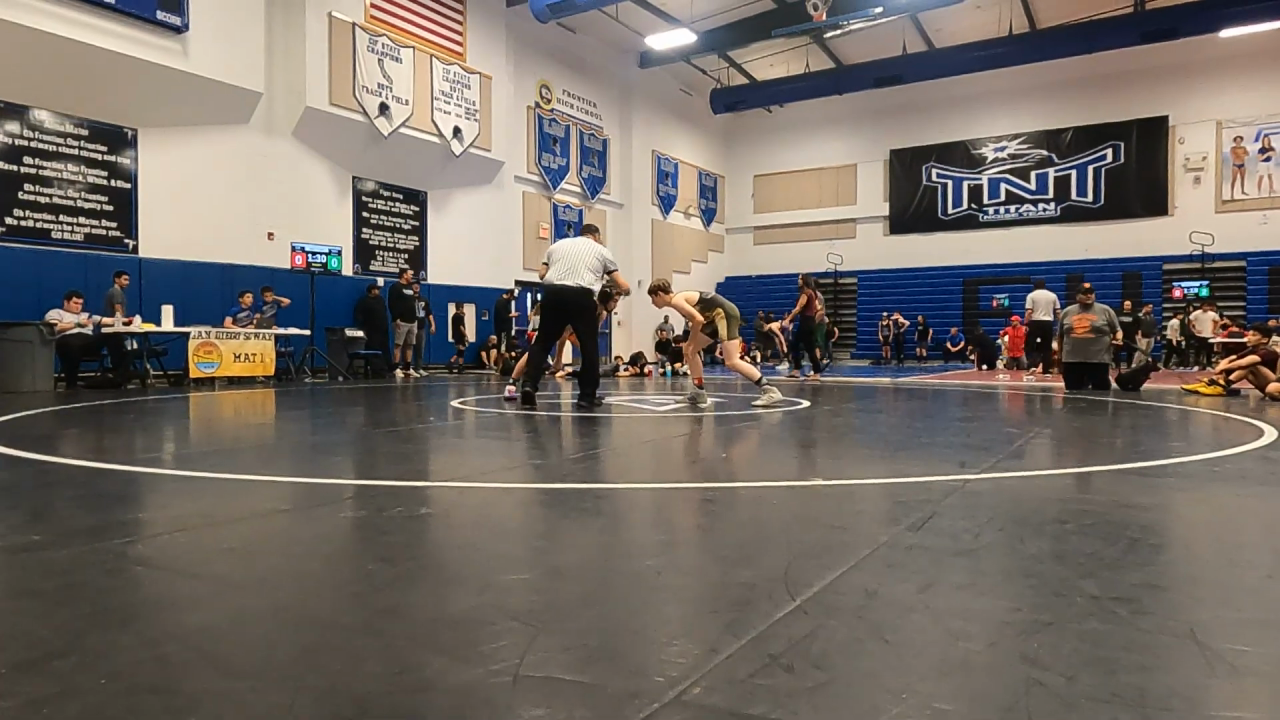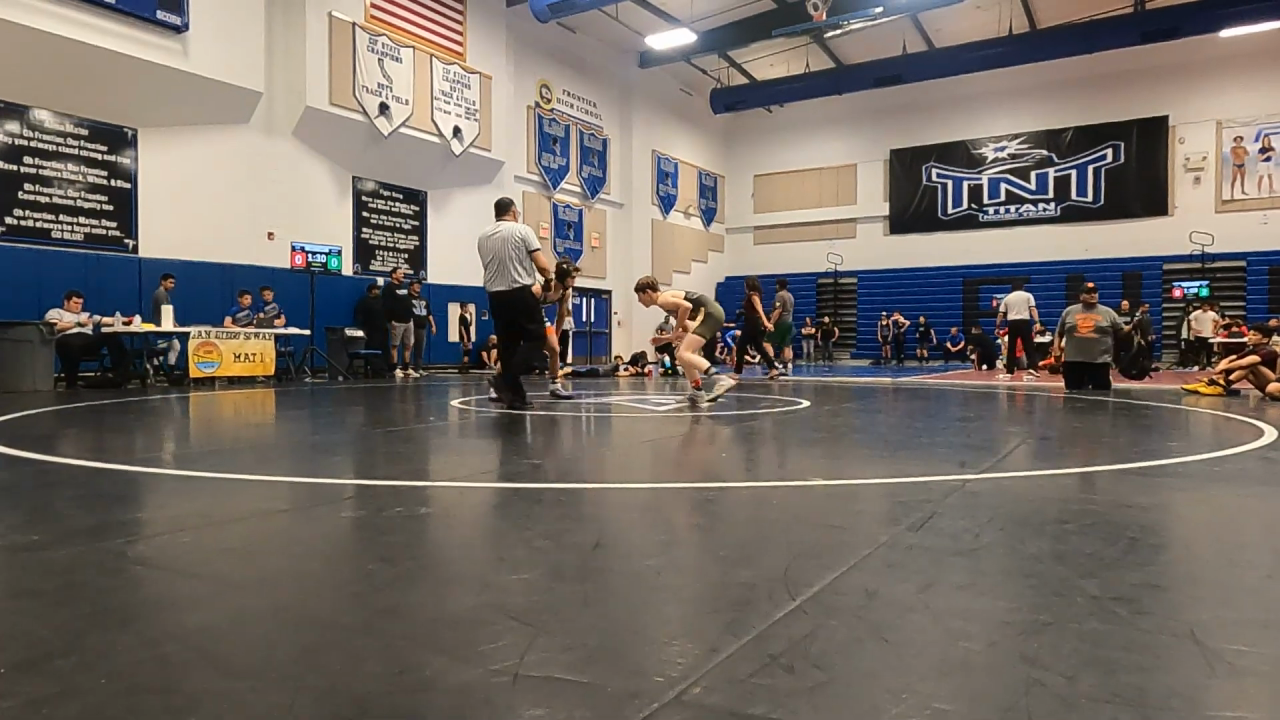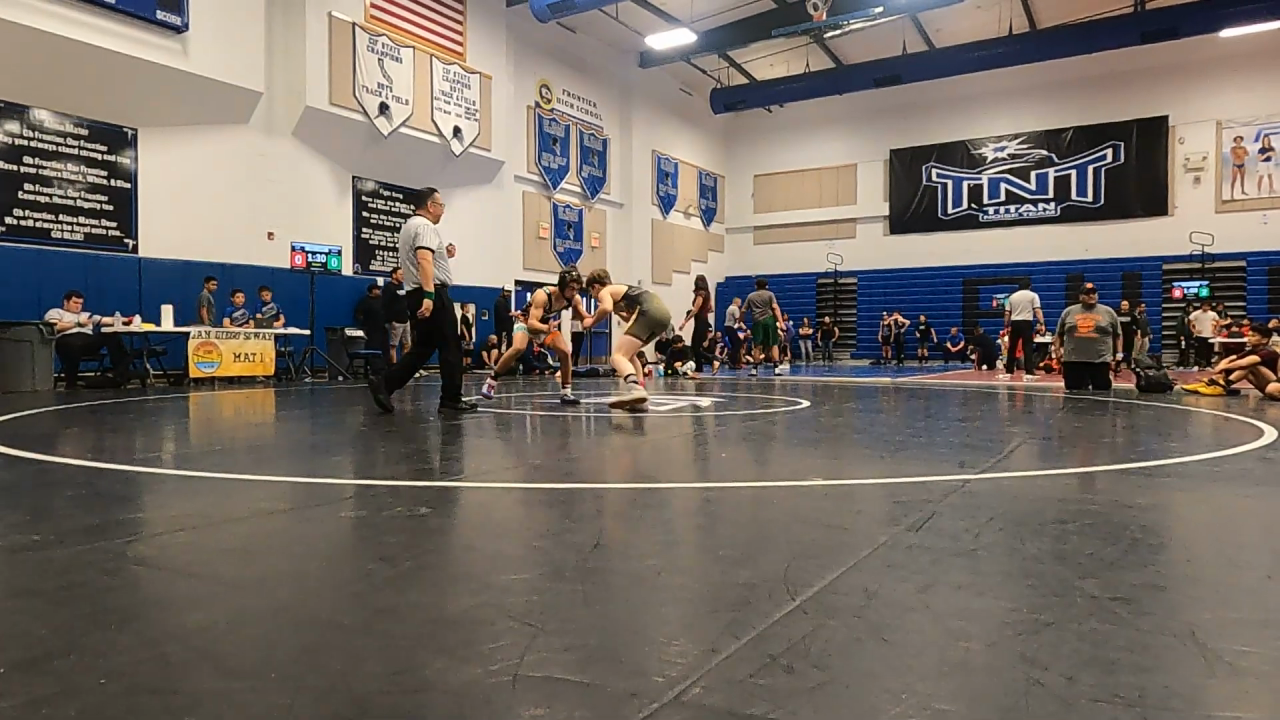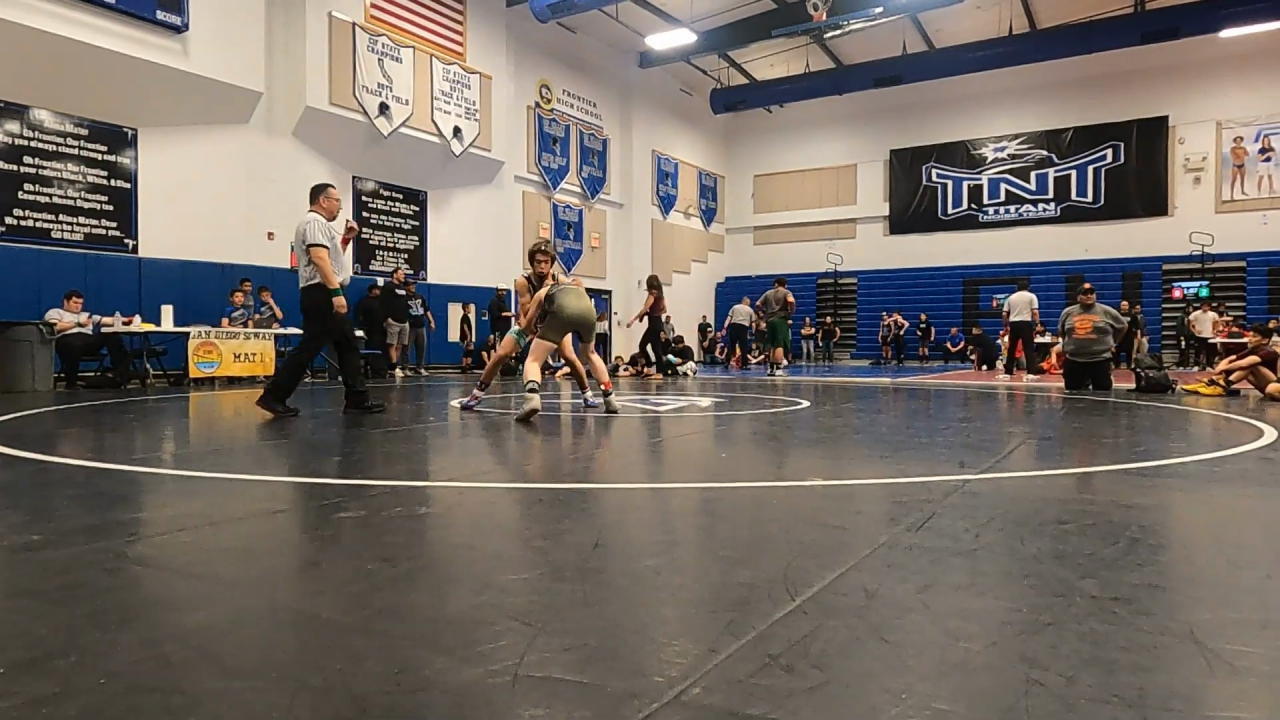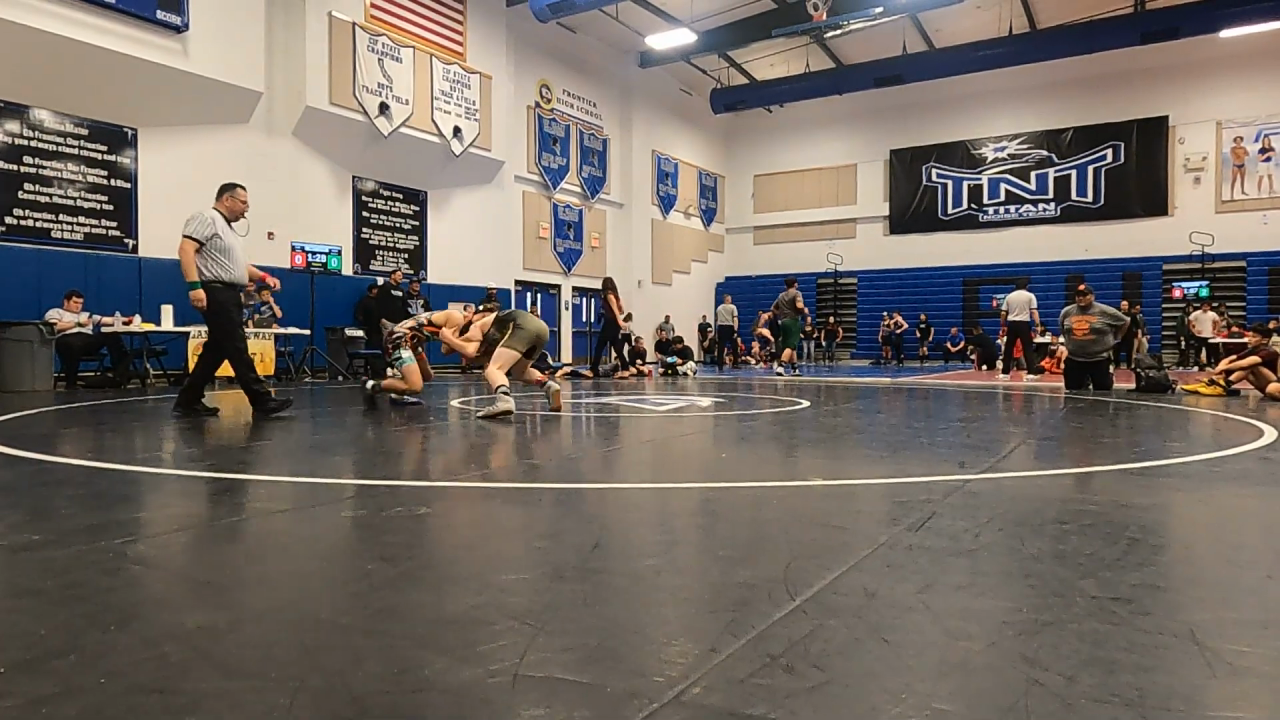
dt=0.7s
person 1, frame 1
left shoulder: (559, 245)
right shoulder: (602, 251)
left elbow: (542, 274)
right elbow: (622, 285)
right wrist: (626, 290)
left hip: (552, 293)
right hip: (581, 296)
left knee: (543, 342)
right knee: (589, 346)
left ankle: (529, 384)
right ankle: (587, 395)
person 1, frame 2
left shoulder: (483, 237)
right shoulder: (522, 230)
right elbow: (542, 264)
left hip: (496, 297)
right hip: (520, 295)
left knee: (508, 346)
right knee: (535, 341)
left ankle: (514, 396)
right ankle: (505, 382)
person 1, frame 3
left shoulder: (408, 226)
right shoulder: (425, 227)
right elbow: (424, 261)
left wrist: (442, 254)
right wrist: (429, 295)
left hip: (415, 294)
right hip: (433, 295)
left knee: (424, 346)
right knee: (451, 346)
left ankle: (383, 384)
right ankle: (452, 400)
person 1, frame 4
left shoulder: (320, 225)
right shoulder: (314, 222)
right elbow: (321, 260)
left wrist: (346, 240)
right wrist: (336, 292)
left hip: (323, 295)
right hip: (322, 296)
left knee: (347, 347)
right knee: (310, 348)
left ankle: (357, 400)
right ankle: (273, 396)
person 1, frame 5
left shoulder: (227, 227)
right shoulder: (206, 218)
left elbow: (239, 266)
right elbow: (186, 250)
left wrist: (265, 277)
right wrist: (194, 286)
left hip: (229, 294)
right hip: (215, 292)
left knee: (217, 350)
right knee: (236, 347)
left ankle: (189, 400)
right ankle: (261, 400)
